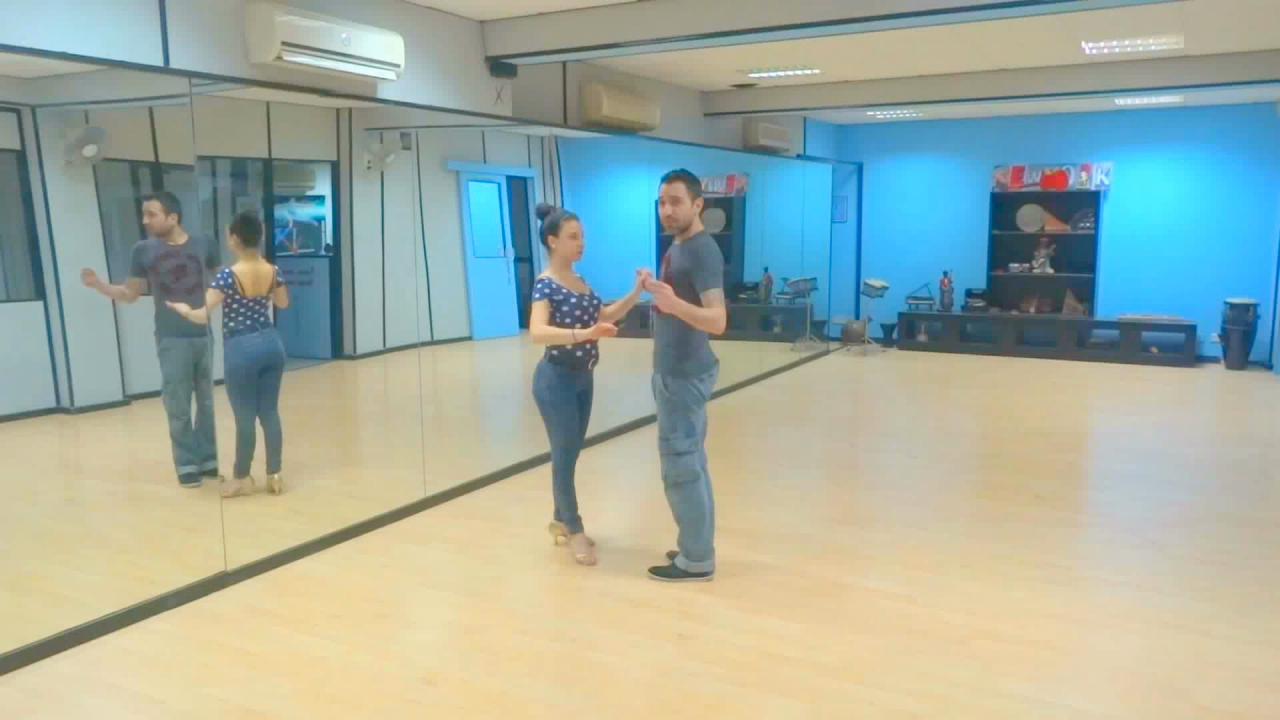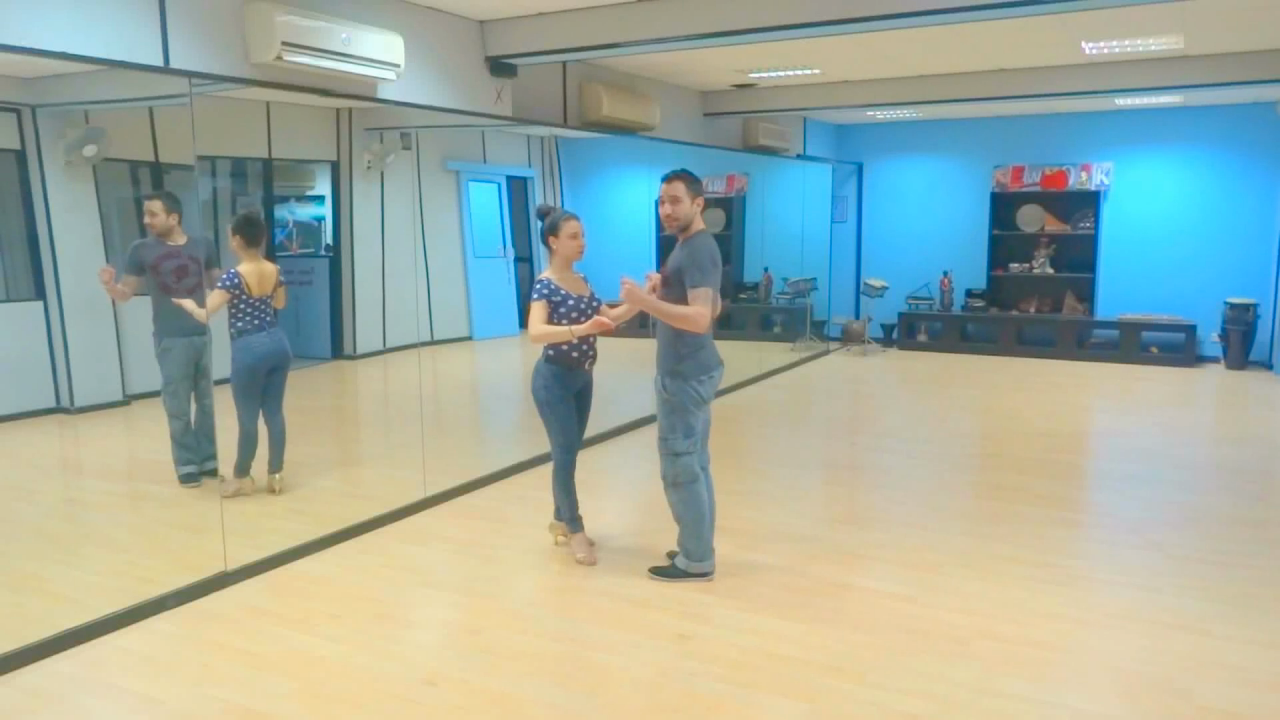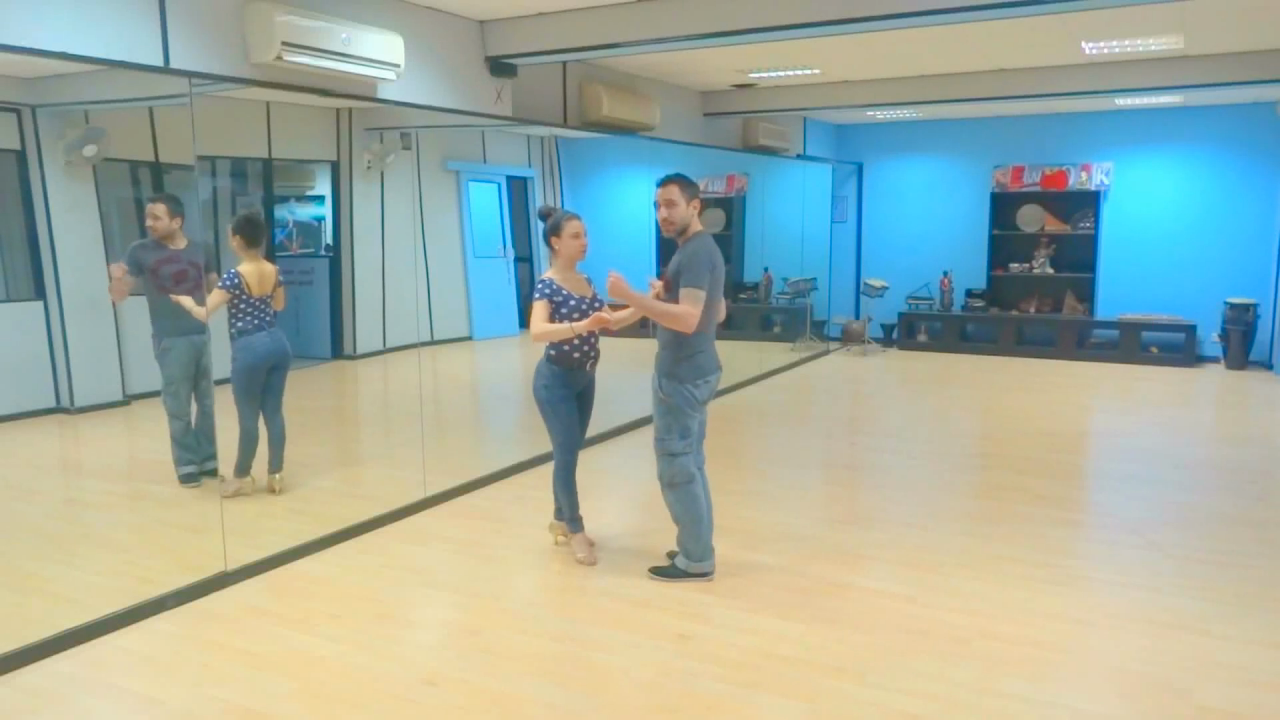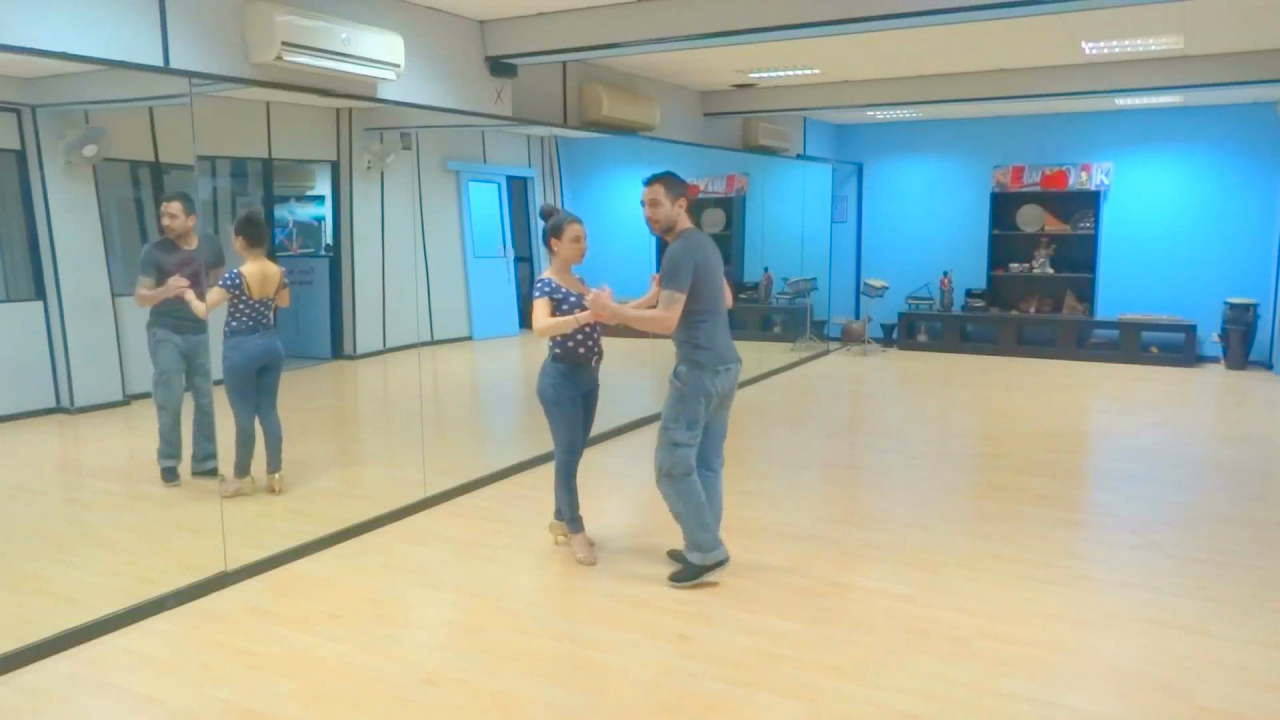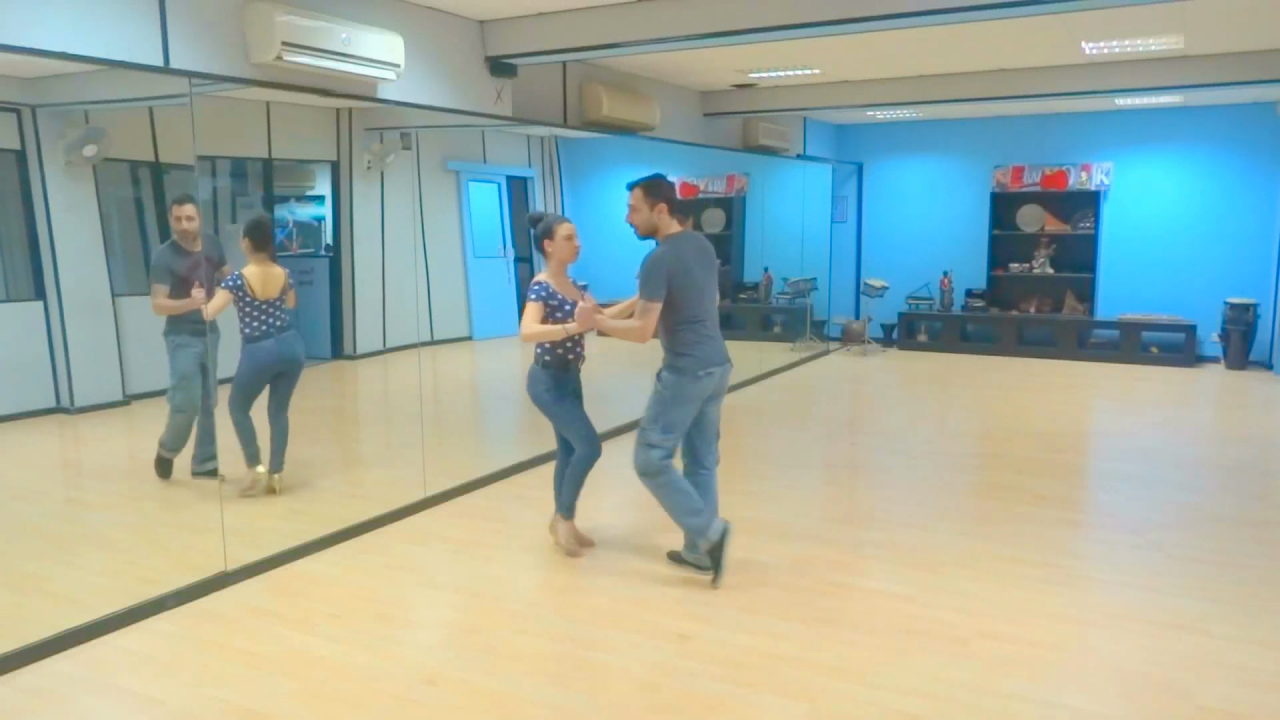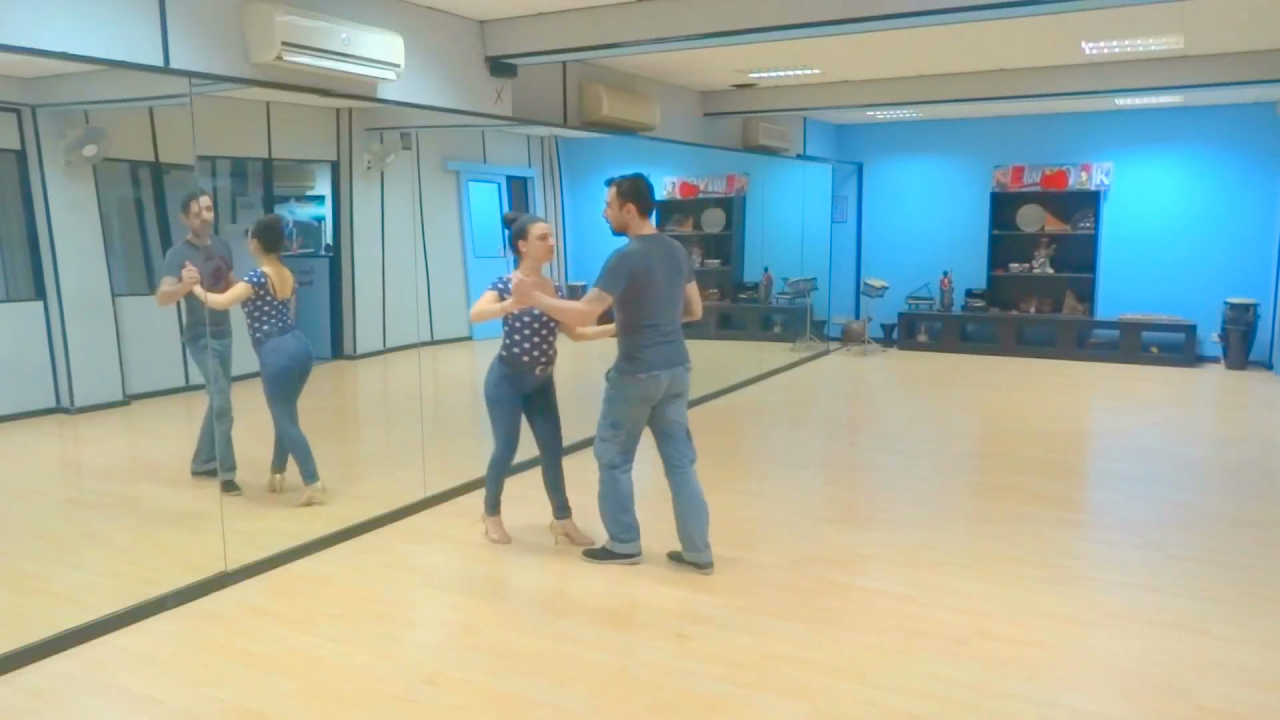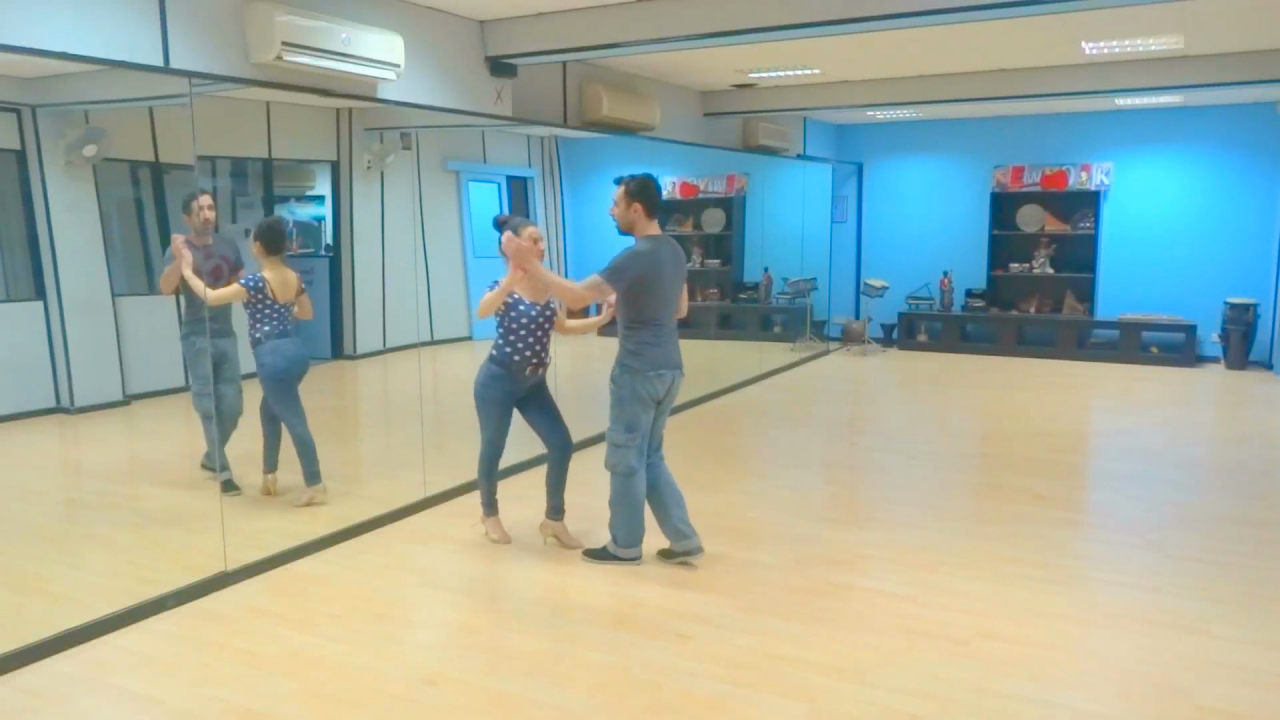
dt=0.5s
person 1, frame 1
left shoulder: (702, 250)
right shoulder: (676, 246)
left elbow: (717, 320)
left wrist: (675, 304)
right wrist: (655, 289)
left hip: (684, 375)
right hip: (673, 371)
left knee: (680, 467)
right knee: (689, 462)
left ankle: (696, 560)
right ankle: (696, 548)
person 1, frame 2
left shoulder: (698, 249)
right shoulder: (688, 246)
left elbow: (700, 318)
left wrist: (646, 301)
right wrist: (664, 289)
left hip: (686, 375)
right hip: (689, 371)
left knee: (679, 467)
right knee: (694, 464)
left ankle: (695, 561)
right ankle: (697, 549)
person 1, frame 3
left shoulder: (694, 252)
right shoulder: (700, 249)
left elbow: (688, 319)
right elbow: (719, 311)
left wrist: (629, 296)
right wrist: (667, 296)
left hip: (682, 377)
right hip: (696, 372)
left knee: (676, 468)
right knee: (690, 464)
left ankle: (696, 560)
right ankle: (696, 548)
person 1, frame 4
left shoulder: (680, 251)
right shoulder: (703, 243)
left elbow: (666, 321)
left wrist: (611, 309)
left hip: (700, 369)
right hip: (724, 365)
left knee: (673, 463)
right knee: (708, 462)
left ankle: (706, 551)
right ankle: (702, 548)
person 1, frame 5
left shoulder: (658, 260)
right shoulder: (702, 245)
left elbow: (641, 331)
left wrist: (596, 321)
left hip: (686, 373)
right hip: (717, 366)
left knee: (652, 460)
right knee: (702, 460)
left ankle: (709, 528)
right ankle: (699, 549)
person 1, frame 6
left shoulder: (626, 258)
right shoulder: (677, 251)
left elbow: (584, 314)
right elbow: (694, 310)
left wrist: (535, 298)
left hip: (637, 374)
right hip: (676, 370)
left knee: (613, 458)
right knee: (680, 461)
left ankle: (624, 544)
right ankle: (698, 550)
person 1, frame 7
left shoulder: (637, 257)
right shoulder: (673, 251)
left elbow: (575, 297)
left wrist: (530, 264)
left hip: (639, 372)
right hip: (668, 368)
left knee: (626, 461)
right knee: (649, 457)
left ankle: (624, 546)
right ankle: (684, 540)
person 2, frame 1
left shoulder: (579, 280)
right shoulder: (545, 285)
left elbow: (604, 317)
right elbow: (537, 332)
left wrist: (636, 291)
right wrist: (584, 334)
left hip: (583, 378)
right hip: (556, 380)
left knee: (571, 453)
right knee: (565, 455)
left ankle: (560, 521)
right ankle: (574, 530)
person 2, frame 2
left shoulder: (582, 281)
right shoulder: (544, 285)
left elbow: (609, 318)
right elbow: (535, 332)
right wrist: (582, 329)
left hip: (583, 377)
right hip: (554, 379)
left knee: (570, 452)
right knee: (565, 454)
left ankle: (560, 520)
right ankle: (574, 529)
person 2, frame 3
left shoulder: (585, 281)
right shoulder: (547, 285)
left elbow: (611, 321)
right elbow: (537, 331)
right wrist: (582, 325)
left hip: (585, 378)
right hip: (555, 379)
left knee: (571, 452)
right knee: (566, 454)
left ankle: (560, 521)
right ankle: (575, 530)
person 2, frame 4
left shoulder: (579, 282)
right shoulder: (546, 285)
right elbow: (540, 327)
left wrist: (652, 296)
right wrist: (585, 315)
left hip: (587, 377)
right hip: (560, 378)
left knee: (573, 453)
right knee: (567, 455)
left ankle: (562, 521)
right ankle: (574, 531)
person 2, frame 5
left shoulder: (572, 285)
right shoulder: (541, 287)
left elbow: (599, 318)
right elbow: (527, 332)
left wrist: (637, 300)
right wrist: (574, 327)
left hip: (567, 378)
right hip: (548, 380)
left knee: (570, 451)
right knee: (589, 446)
left ankle: (564, 518)
right ankle: (564, 519)
person 2, frame 6
left shoulder: (555, 288)
right shoulder: (505, 284)
left elbow: (574, 332)
right elbow: (474, 314)
left wrist: (613, 328)
right wrist: (509, 306)
left hip: (541, 381)
right hip: (507, 378)
left knee: (553, 450)
right knee: (506, 450)
left ankle: (562, 520)
right ankle: (491, 514)
person 2, frame 7
left shoulder: (543, 288)
right shoulder: (502, 290)
left elbow: (562, 326)
right elbow: (482, 310)
left wrist: (601, 319)
right wrist: (511, 280)
left hip: (533, 383)
right hip: (498, 380)
left knee: (561, 446)
right knee: (493, 449)
left ankle: (553, 520)
right ankle: (489, 514)
person 3, frame 1
left shoulder: (204, 245)
right shoulder: (143, 251)
right elbow: (131, 294)
right wrist: (98, 285)
left hip: (203, 335)
right hip: (171, 339)
left knee: (206, 400)
right knee: (178, 405)
left ankle: (207, 460)
right ankle: (187, 464)
person 3, frame 2
left shoulder: (203, 246)
right shoulder: (141, 250)
left elbow: (217, 285)
right elbow: (125, 293)
right wrist: (109, 285)
left hip: (201, 335)
right hip: (170, 339)
left knee: (205, 400)
right knee: (178, 405)
left ankle: (207, 459)
right ankle: (186, 464)
person 3, frame 3
left shoulder: (202, 250)
right shoulder: (140, 251)
left elbow: (214, 289)
right elbow: (118, 297)
right wrist: (116, 280)
left hip: (201, 335)
right hip: (170, 339)
left knee: (205, 401)
right knee: (178, 405)
left ankle: (206, 460)
right ankle: (186, 465)
person 3, frame 4
left shoulder: (211, 246)
right shoulder: (154, 252)
left elbow: (220, 281)
right elbow: (140, 298)
right wrist: (164, 291)
left hip: (198, 333)
right hip: (165, 333)
left knee: (204, 399)
right knee: (168, 399)
left ankle: (205, 461)
right ankle: (168, 460)
person 3, frame 5
left shoulder: (212, 244)
right shoulder: (164, 257)
left elbow: (225, 278)
right elbow: (158, 305)
right wrist: (190, 303)
left hip: (209, 334)
right hip: (181, 336)
left knee: (207, 400)
right knee: (186, 402)
left ankle: (203, 462)
right ankle: (167, 450)
person 3, frame 6
left shoulder: (222, 246)
right shoulder: (178, 254)
right elbow: (162, 297)
right wrist: (184, 285)
left hip: (224, 335)
right hip: (201, 339)
left knee: (218, 402)
right knee: (222, 405)
left ankle: (203, 462)
right ankle: (226, 473)
person 3, frame 7
left shoulder: (228, 246)
right shoulder: (180, 250)
right elbow: (166, 287)
right wrist: (177, 259)
left hip: (227, 336)
right hip: (197, 338)
left knee: (232, 406)
right knee: (209, 407)
left ankle: (212, 458)
right ankle: (223, 472)
person 4, frame 1
left shoulder: (228, 276)
right shoulder: (273, 271)
left elbow: (202, 316)
left wrist: (182, 309)
left hip: (241, 350)
right hip: (271, 344)
left knee: (245, 418)
right knee: (269, 413)
left ankle: (242, 478)
right ankle: (274, 475)
person 4, frame 2
left shoulder: (234, 277)
right shoulder: (275, 271)
left elbow: (205, 315)
left wrist: (188, 305)
left hip: (249, 349)
right hip: (278, 344)
left knee: (247, 418)
right knee: (274, 412)
left ankle: (242, 478)
right ankle: (275, 475)
person 4, frame 3
left shoulder: (234, 277)
right shoulder: (274, 272)
left elbow: (204, 314)
left wrist: (187, 303)
left hip: (250, 349)
right hip: (278, 344)
left knee: (248, 417)
right knee: (273, 412)
left ankle: (242, 477)
right ankle: (275, 475)
person 4, frame 4
left shoulder: (235, 277)
right shoulder: (278, 273)
left elbow: (203, 311)
left wrist: (190, 296)
left hip: (241, 349)
right hip: (270, 345)
left knee: (244, 416)
right knee: (269, 412)
left ankle: (242, 477)
right ankle: (275, 475)
person 4, frame 5
left shoulder: (238, 279)
right shoulder: (284, 275)
left elbow: (209, 314)
left hip: (259, 352)
right hip: (291, 345)
left knee: (238, 407)
right knee: (279, 411)
left ankle: (256, 467)
right ankle: (275, 474)
person 4, frame 6
left shoulder: (257, 277)
right shoulder: (289, 277)
left elbow: (221, 303)
left wrist: (196, 288)
left hip: (277, 352)
right hip: (301, 346)
left knee: (285, 421)
right knee: (285, 414)
left ankle: (313, 484)
right ankle: (277, 474)
person 4, frame 7
left shoulder: (257, 282)
right shoulder: (295, 278)
left elbow: (211, 298)
right elbow: (307, 314)
left wrist: (187, 269)
left hip: (274, 355)
right hip: (297, 350)
left knee: (295, 420)
right knee: (270, 410)
left ankle: (315, 486)
right ankle: (270, 475)
